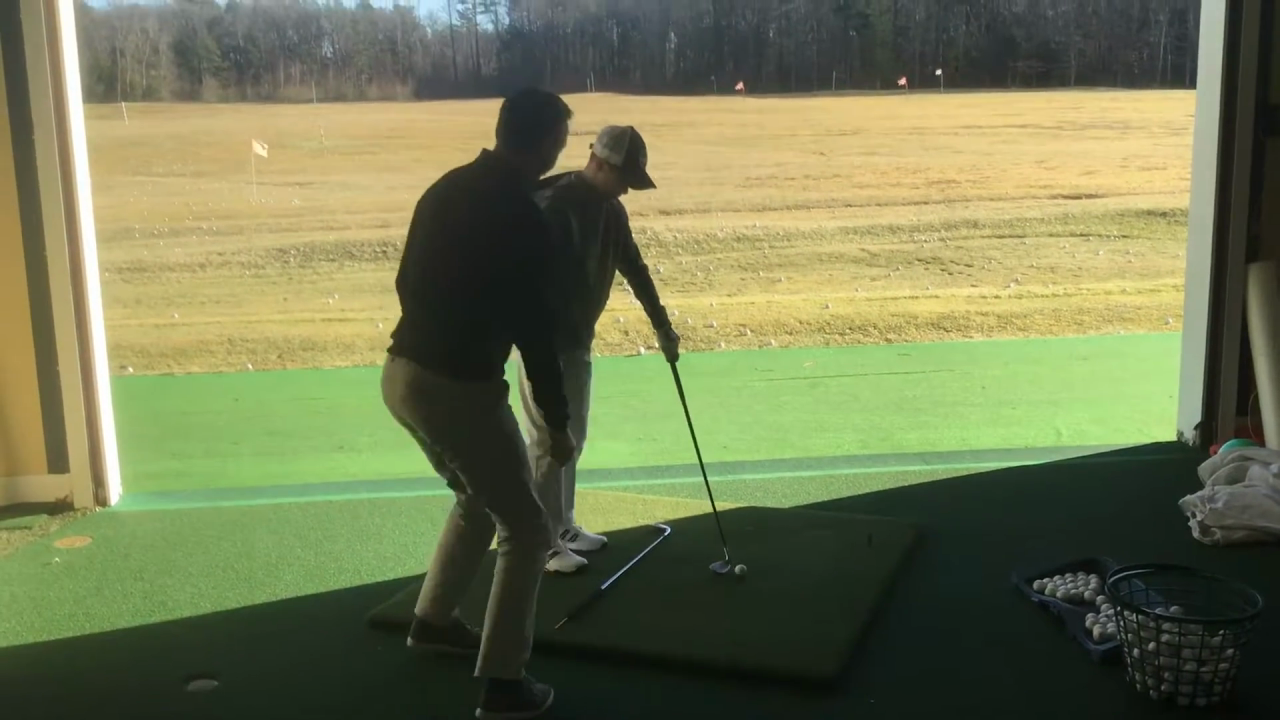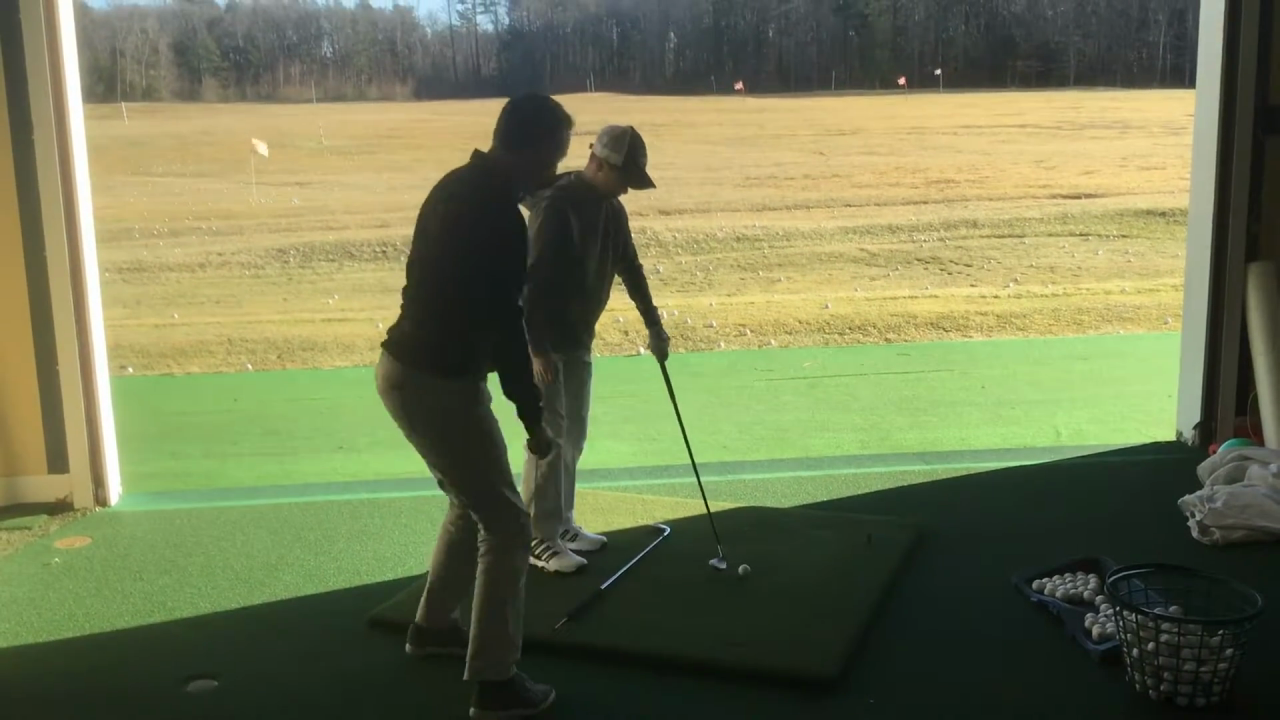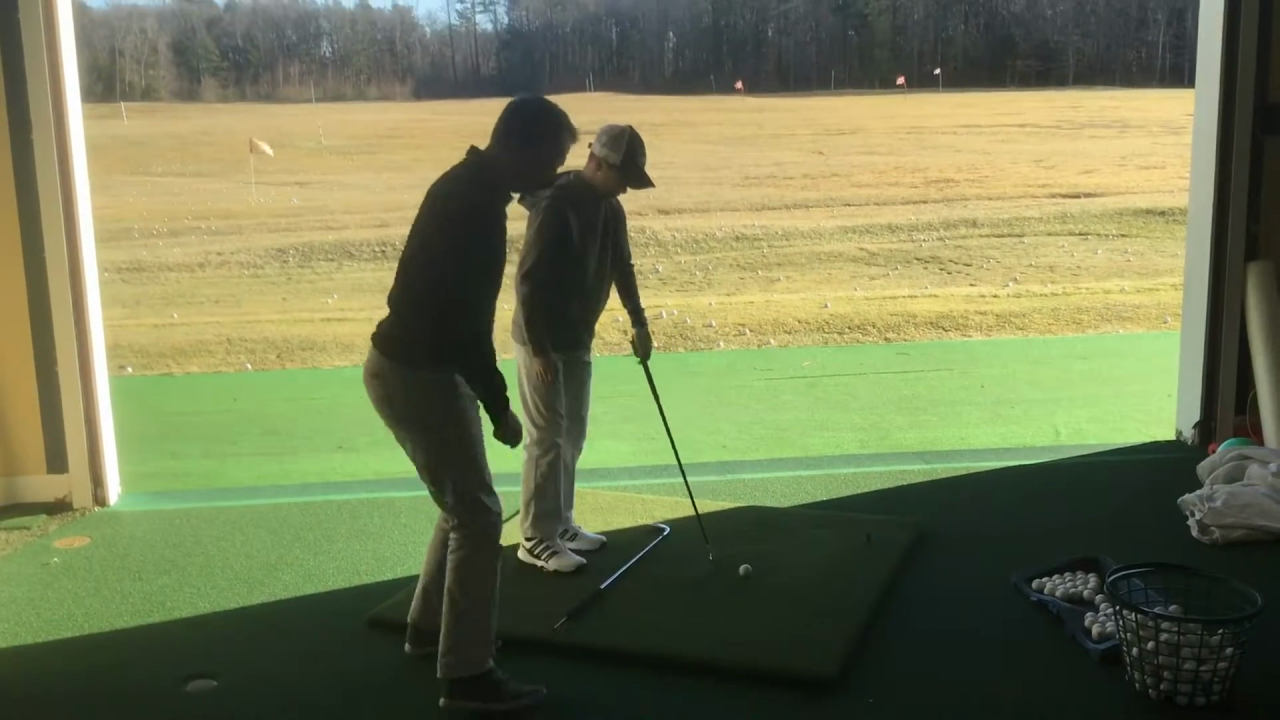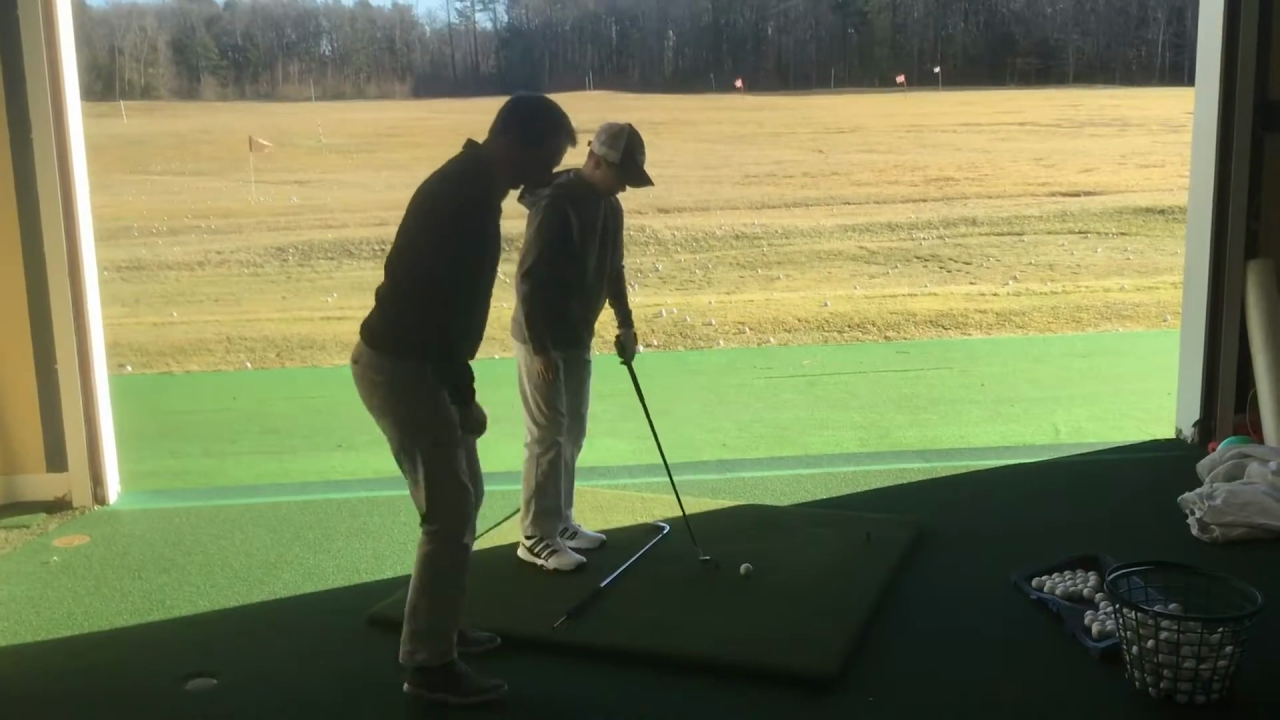
dt=0.1s
person 1, frame 1
left shoulder: (448, 188)
right shoulder: (520, 215)
left elbow: (408, 279)
right elbow: (532, 326)
right wrist: (557, 421)
left hip: (407, 372)
right hip: (457, 385)
left knee: (480, 498)
right knee: (526, 526)
left ankle: (434, 619)
person 1, frame 2
left shoulder: (454, 189)
right shoulder: (499, 216)
right elbow: (503, 323)
right wrist: (534, 418)
left hip: (402, 367)
right hip: (439, 381)
left knee: (473, 502)
right knee: (506, 525)
left ankle: (434, 624)
person 1, frame 3
left shoulder: (469, 189)
right shoulder: (474, 205)
right elbow: (466, 316)
left wrist: (481, 392)
right wrist: (498, 405)
left hip: (421, 365)
right hip: (416, 373)
left knee: (467, 503)
right knee: (477, 517)
left ankle: (432, 627)
right ankle: (466, 674)
person 1, frame 4
left shoulder: (467, 185)
right shoulder: (461, 199)
right elbow: (436, 303)
left wrist: (457, 383)
right wrist: (462, 396)
left hip: (415, 357)
right hip: (402, 363)
left knee: (458, 495)
right knee: (449, 510)
left ankle: (439, 628)
right ankle: (428, 664)
person 2, frame 1
left shoulder: (611, 210)
right shoulder: (556, 207)
left elbow: (634, 267)
left wrist: (662, 325)
left hip: (579, 339)
left knee: (573, 436)
right knee: (549, 439)
left ankle: (562, 524)
person 2, frame 2
left shoulder: (611, 210)
right shoulder: (556, 207)
left elbow: (629, 267)
right elbow: (531, 282)
left wrist: (653, 324)
right wrist: (538, 350)
left hip: (579, 339)
right hip: (545, 342)
left knee: (573, 437)
right knee: (549, 439)
left ankle: (561, 524)
right ankle: (538, 540)
person 2, frame 3
left shoulder: (610, 210)
right shoulder: (554, 206)
left elbow: (620, 268)
right elbow: (529, 281)
left wrist: (639, 323)
right wrist: (539, 349)
left hip: (578, 339)
right hip: (543, 341)
left knee: (571, 436)
right knee: (547, 438)
left ankle: (560, 523)
right ankle: (536, 539)
person 2, frame 4
left shoulder: (608, 208)
right shoulder: (554, 205)
left elbow: (612, 269)
right elbow: (529, 280)
left wrist: (625, 324)
right wrist: (540, 347)
left hip: (577, 338)
right hip: (543, 340)
left knee: (571, 434)
right knee: (548, 436)
left ankle: (560, 522)
right ankle: (536, 537)
